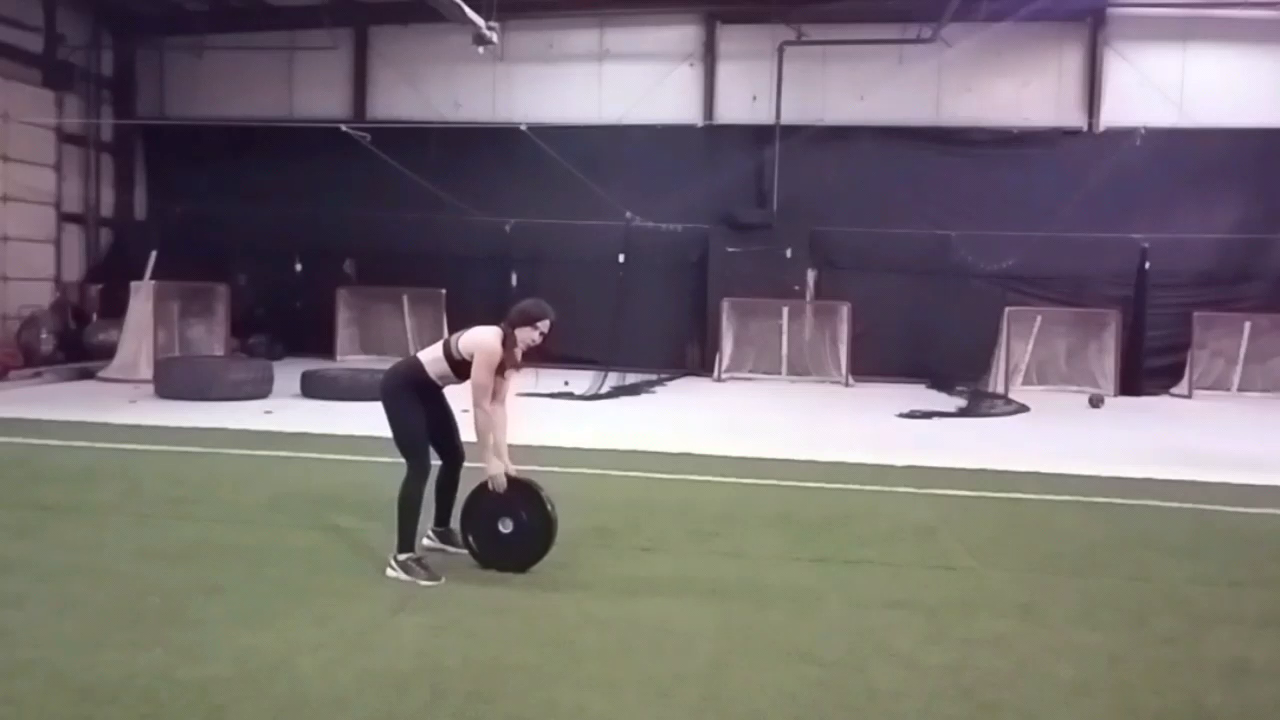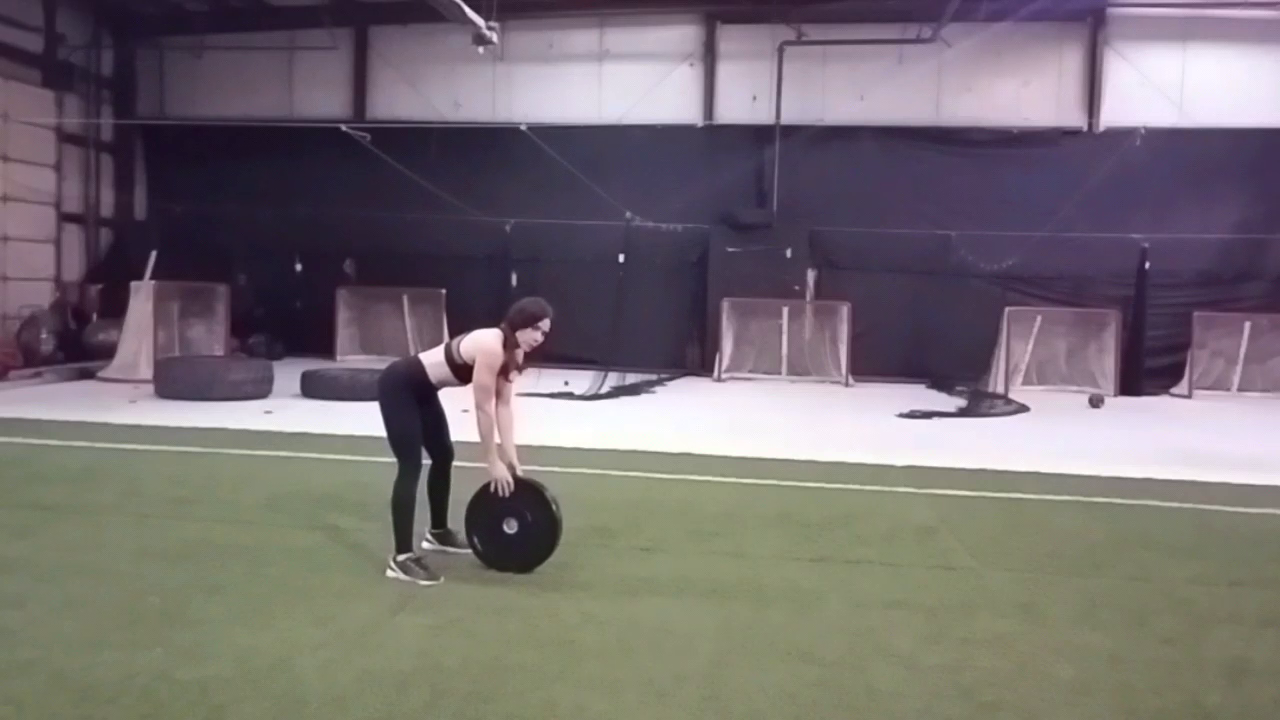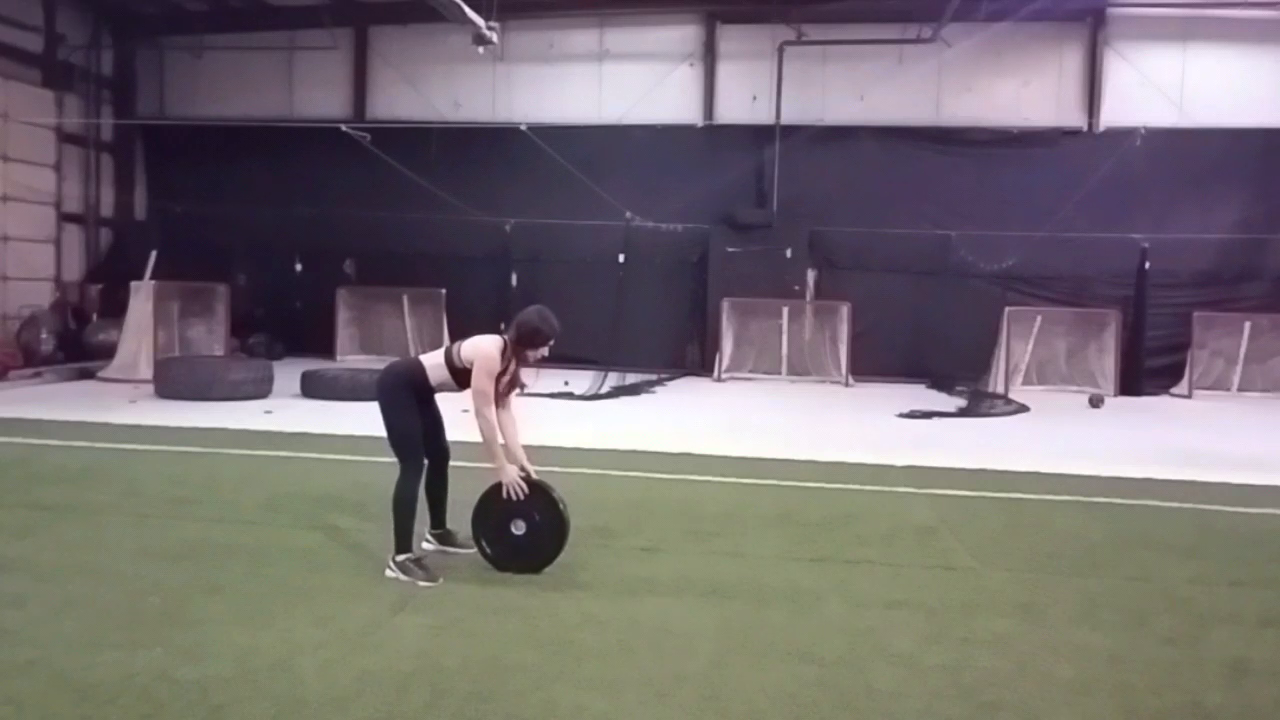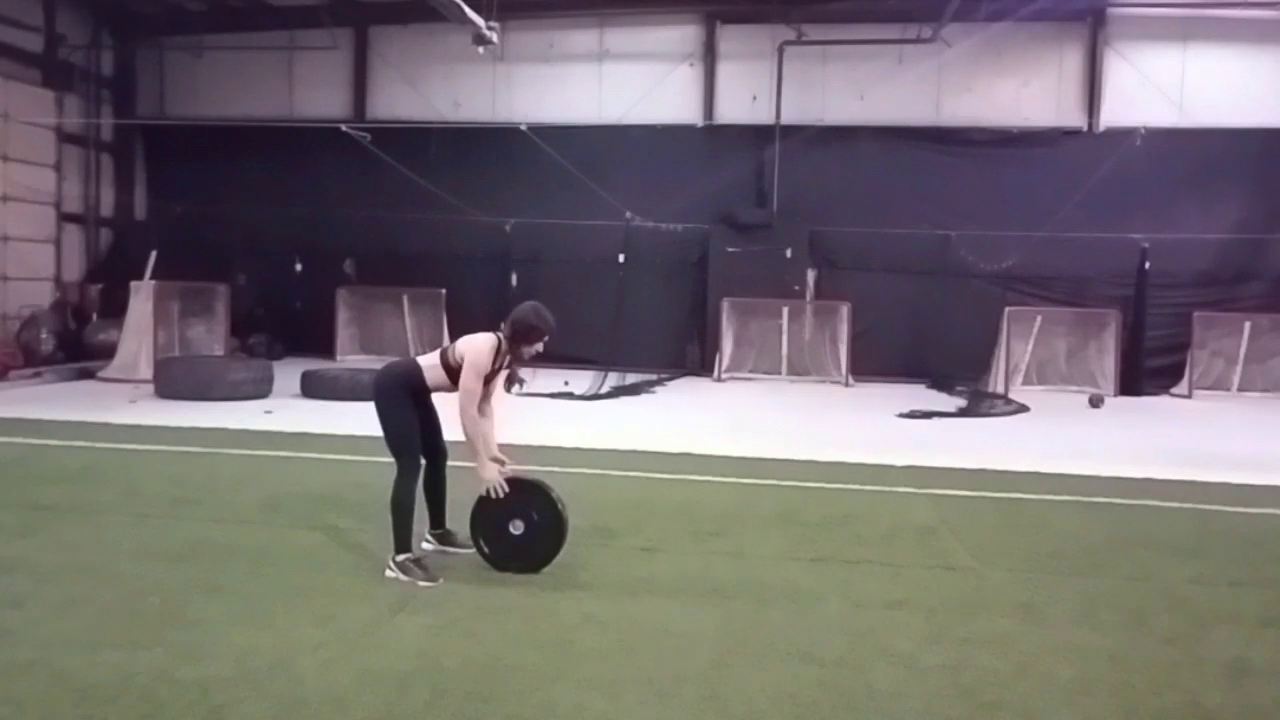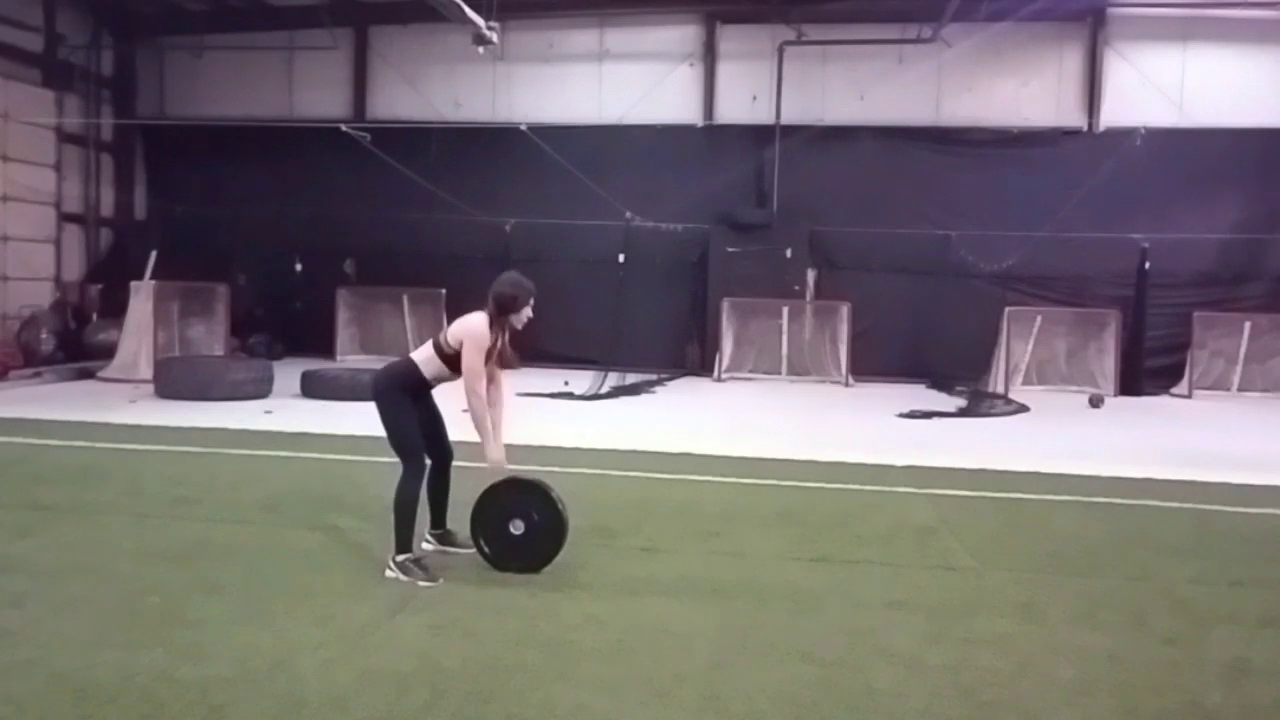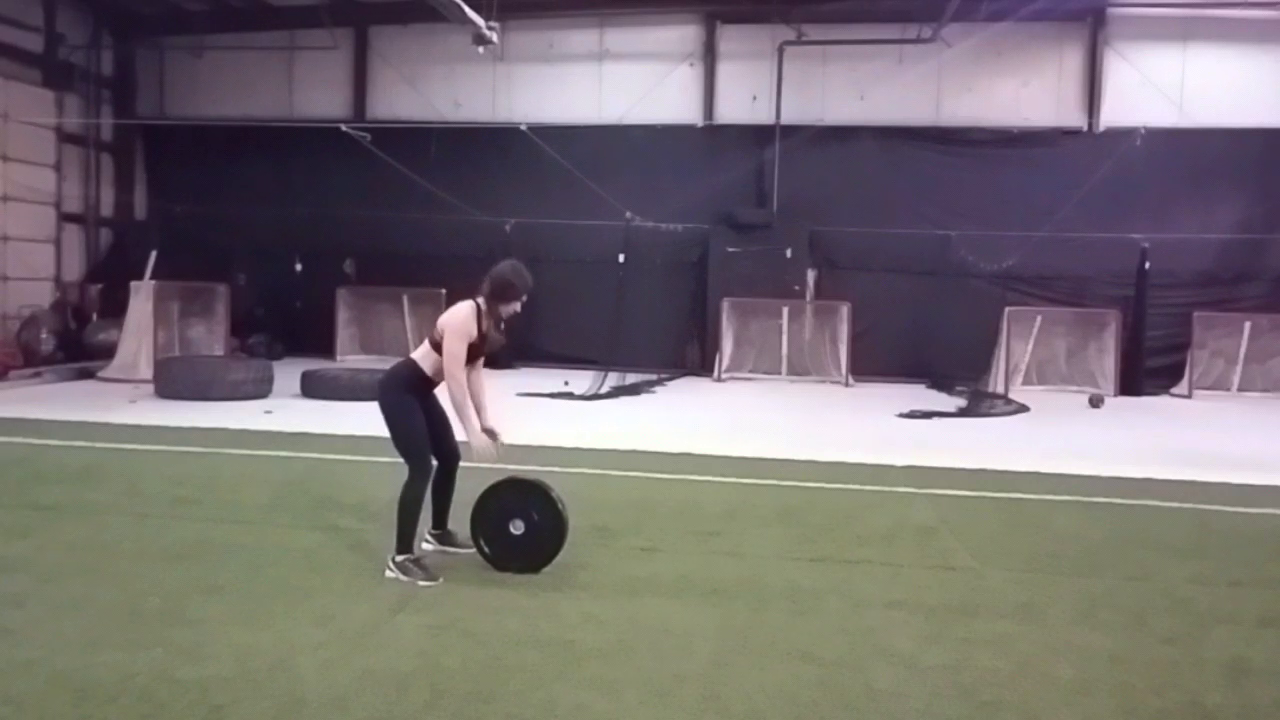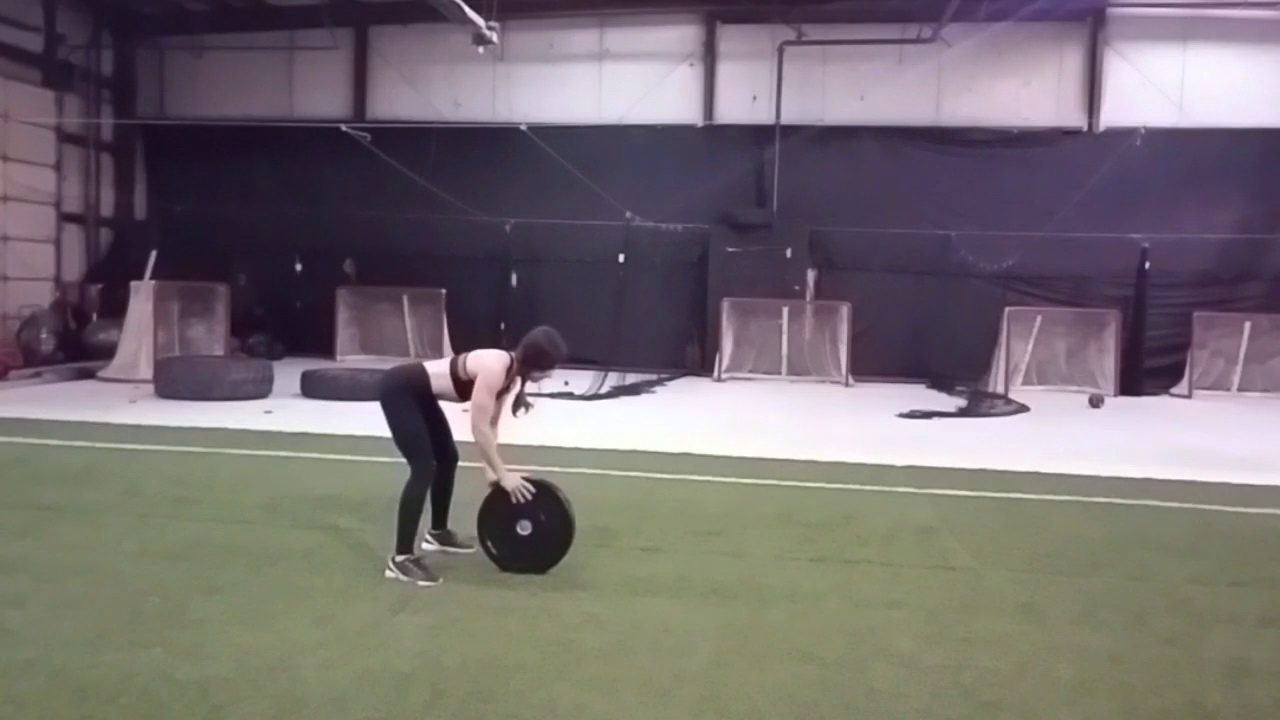
dt=0.7s
person 1, frame 1
left shoulder: (511, 350)
right shoulder: (489, 345)
left elbow: (497, 404)
right elbow: (481, 406)
left wrist: (503, 456)
right wrist: (489, 459)
left hip: (427, 389)
right hip: (401, 387)
left knee: (454, 457)
right knee: (420, 466)
left ankle: (439, 532)
right ankle: (402, 557)
person 1, frame 2
left shoulder: (513, 351)
right shoulder: (491, 348)
left elbow: (503, 405)
right elbow: (484, 409)
left wrist: (511, 457)
right wrist: (493, 463)
left hip: (422, 390)
right hip: (399, 386)
left knee: (444, 456)
right knee: (410, 467)
left ankle: (438, 532)
right ankle: (401, 558)
person 1, frame 3
left shoulder: (510, 355)
right shoulder: (490, 353)
left elbow: (502, 409)
right elbow: (483, 415)
left wrist: (520, 458)
right wrist: (502, 467)
left hip: (419, 391)
right hip: (397, 386)
left knee: (439, 457)
right knee: (413, 466)
left ankle: (437, 533)
right ankle: (401, 558)
person 1, frame 4
left shoulder: (503, 352)
right shoulder: (483, 349)
left elbow: (483, 406)
right elbow: (467, 412)
left wrist: (491, 450)
right wrist: (483, 464)
left hip: (415, 391)
right hip: (394, 387)
left knee: (437, 457)
right knee: (409, 466)
left ankle: (437, 532)
right ankle: (401, 558)
person 1, frame 5
left shoulder: (496, 331)
right shoulder: (478, 329)
left elbow: (493, 386)
right elbow: (474, 393)
left wrist: (499, 438)
right wrist: (490, 446)
left hip: (416, 389)
right hip: (394, 387)
left knee: (443, 457)
right knee: (415, 467)
left ankle: (437, 533)
right ankle: (400, 559)
person 1, frame 6
left shoulder: (488, 318)
right shoulder: (463, 316)
left elbow: (474, 370)
right elbow: (454, 379)
left wrist: (484, 421)
right wrist: (473, 432)
left hip: (421, 390)
right hip: (399, 388)
left knee: (450, 458)
right knee: (421, 467)
left ankle: (438, 532)
right ankle: (401, 558)
person 1, frame 7
left shoulder: (510, 372)
right shoulder: (494, 369)
left elbow: (491, 426)
right elbow: (479, 429)
left wrist: (490, 469)
right wrist: (503, 474)
left hip: (420, 393)
right hip: (399, 390)
left knee: (448, 459)
right knee: (423, 469)
left ankle: (437, 533)
right ankle: (401, 559)
